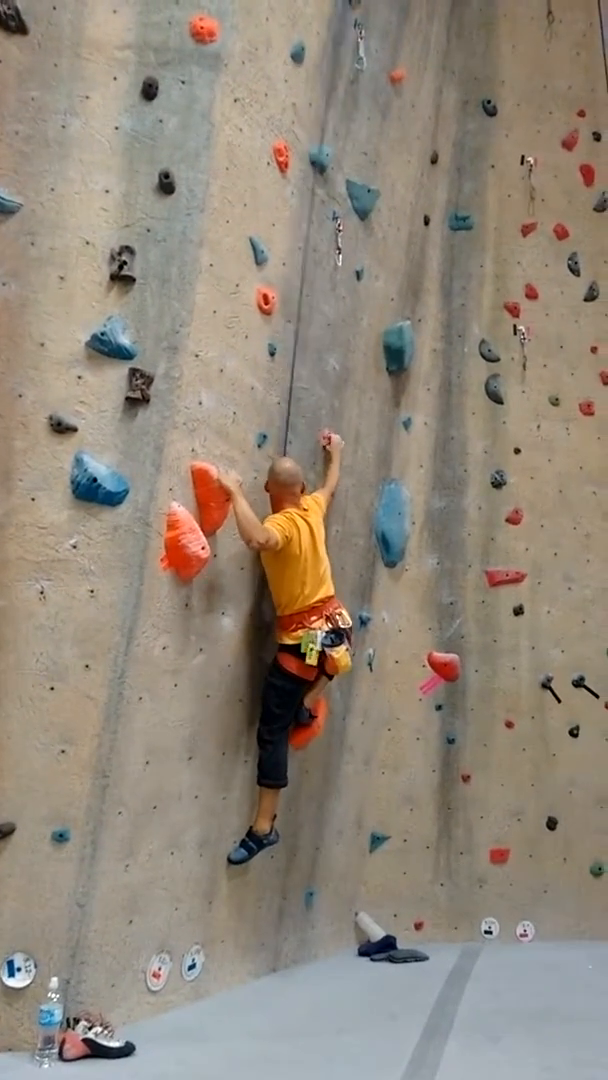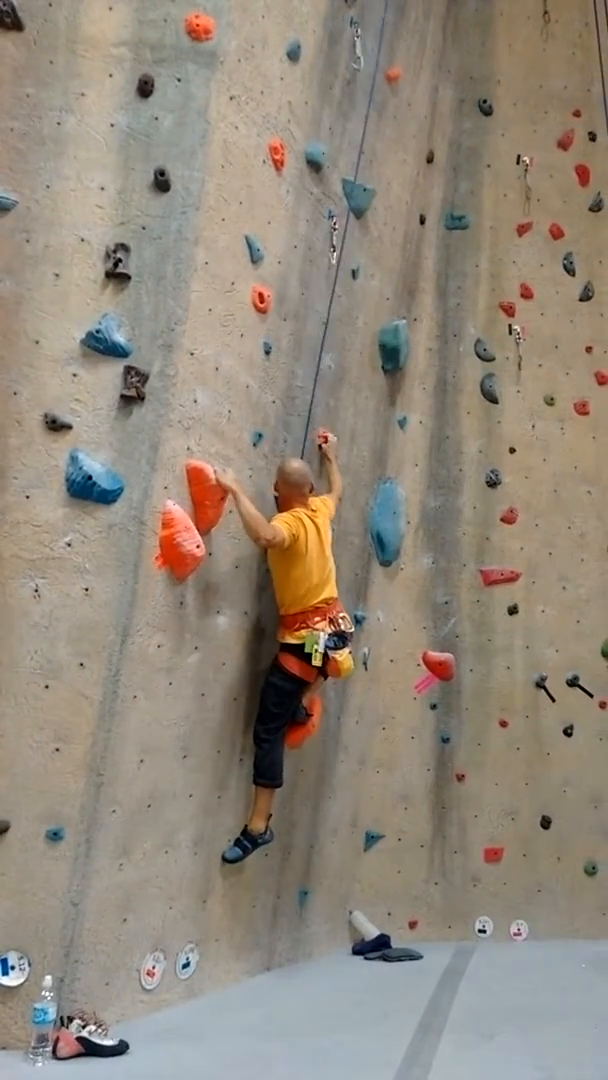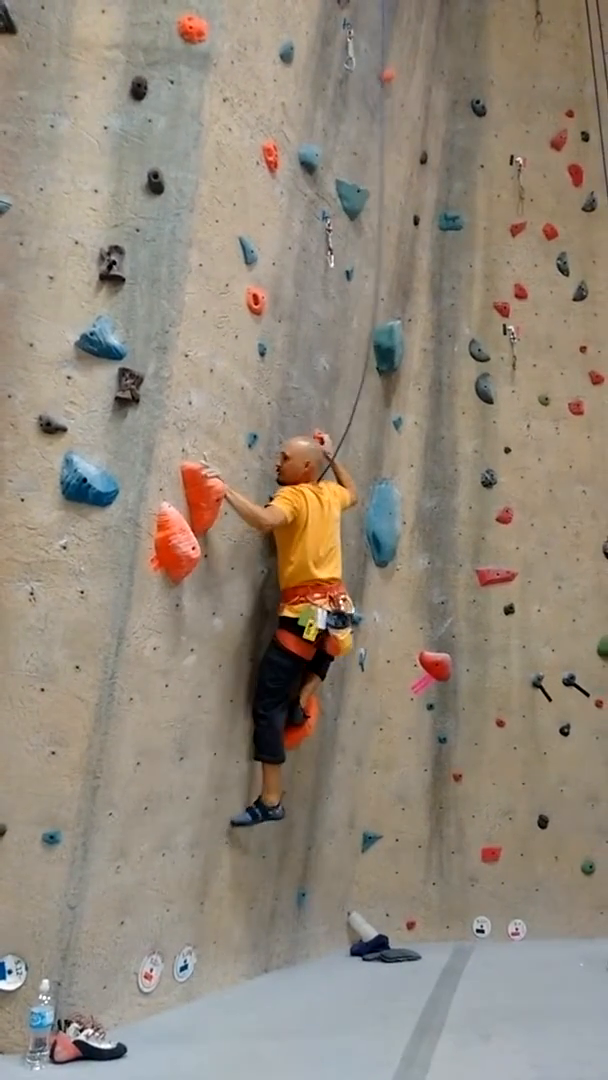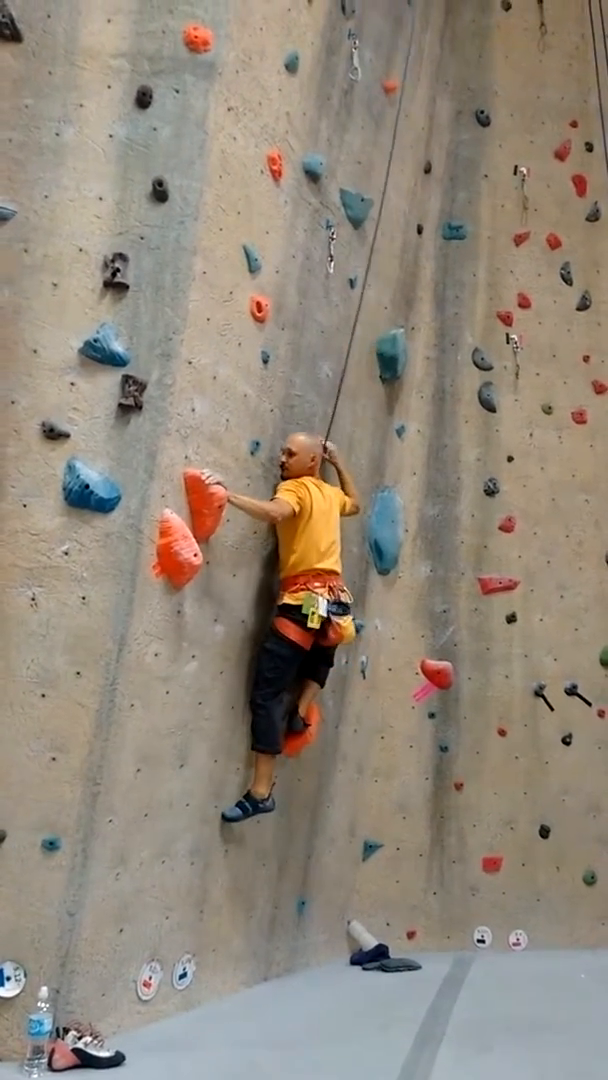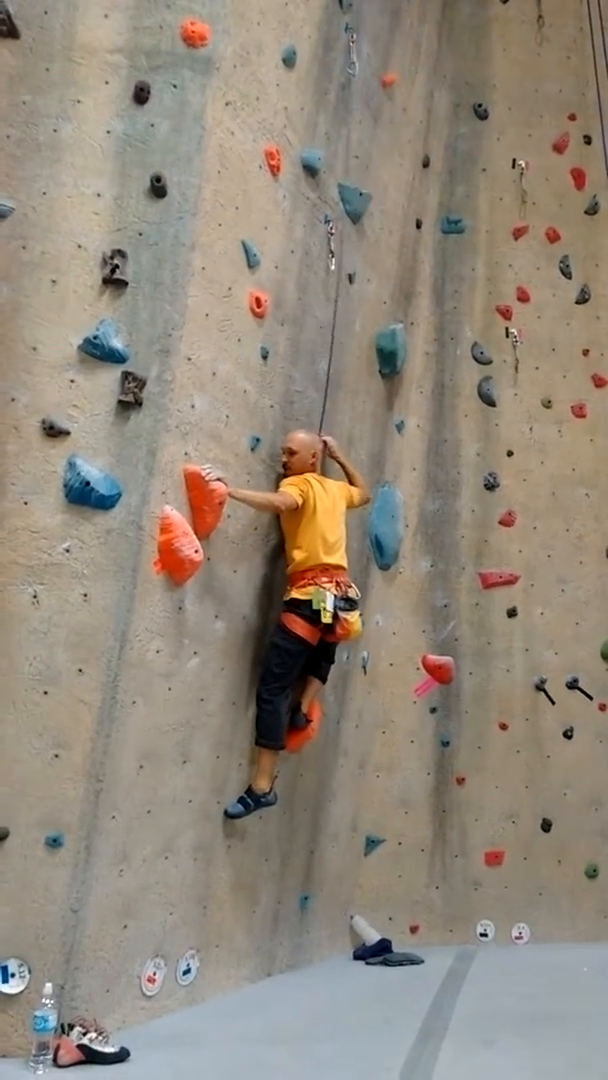
dt=0.5s
person 1, frame 1
left shoulder: (282, 524)
right shoulder: (313, 508)
left elbow: (256, 539)
right elbow: (331, 484)
left wrist: (235, 492)
right wrist: (335, 451)
left hip: (302, 636)
right hip: (334, 623)
left knee: (272, 730)
left ankle: (263, 827)
right ankle: (308, 705)
person 1, frame 2
left shoulder: (289, 523)
right shoulder: (321, 510)
left elbow: (262, 535)
right elbow: (337, 489)
left wrist: (235, 490)
right wrist: (330, 456)
left hip: (304, 635)
right hip: (334, 625)
left knee: (268, 729)
left ankle: (258, 826)
right ankle: (304, 703)
person 1, frame 3
left shoulder: (293, 496)
right shoulder: (331, 493)
left elbow: (264, 519)
right elbow: (353, 492)
left wrist: (225, 491)
right wrist: (332, 458)
left hip: (304, 611)
right hip: (336, 606)
left knee: (267, 704)
right knee: (322, 654)
left ankle: (270, 800)
right ankle: (301, 703)
person 1, frame 4
left shoulder: (295, 488)
right shoulder: (330, 493)
left elbow: (274, 513)
right elbow: (355, 504)
left wrist: (229, 495)
right wrist: (338, 463)
left hip: (303, 601)
right hip: (334, 599)
left knee: (267, 694)
right knee: (320, 657)
left ankle: (261, 792)
right ankle: (300, 713)
person 1, frame 5
left shoulder: (299, 485)
right shoulder: (336, 488)
left elbow: (281, 502)
right elbow: (364, 494)
left wrist: (229, 491)
right wrist: (340, 458)
left hip: (310, 596)
right hip: (340, 593)
left knee: (272, 690)
right knee: (320, 654)
left ankle: (261, 787)
right ankle: (303, 708)
